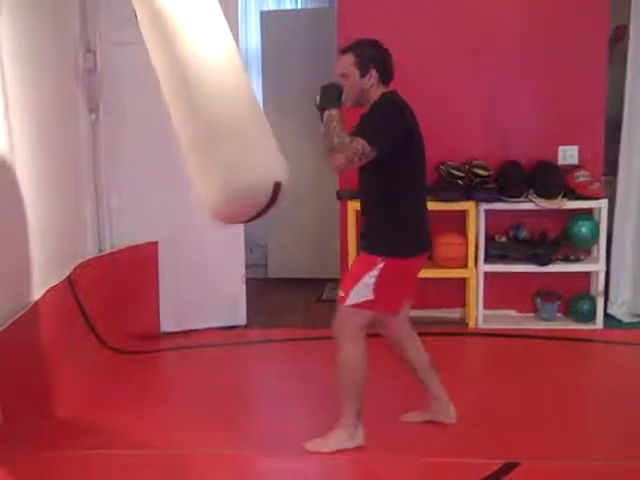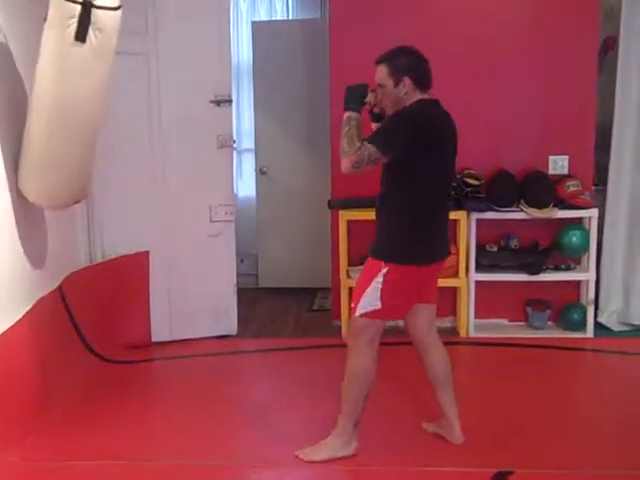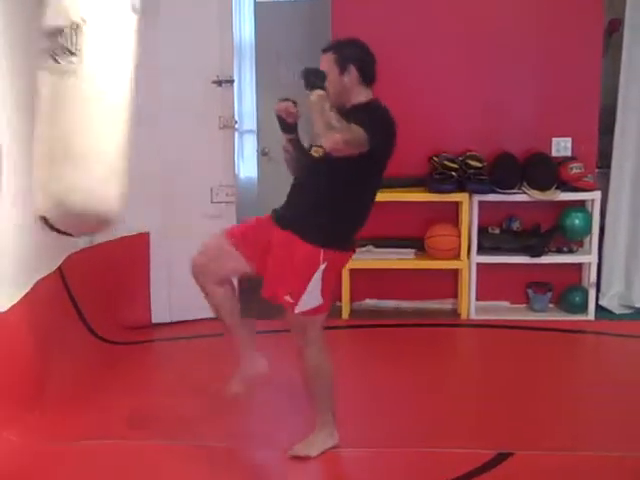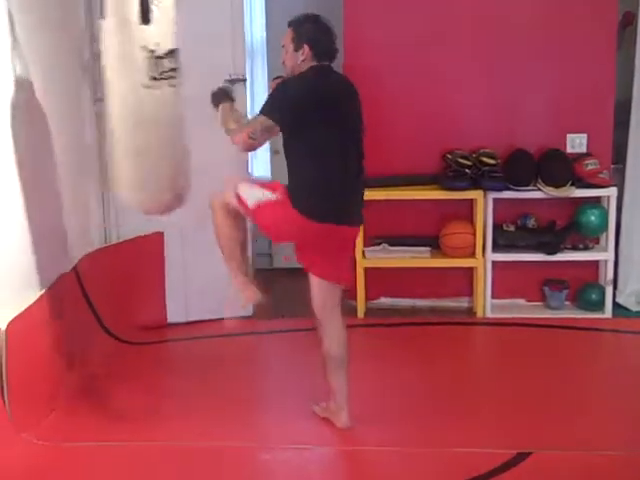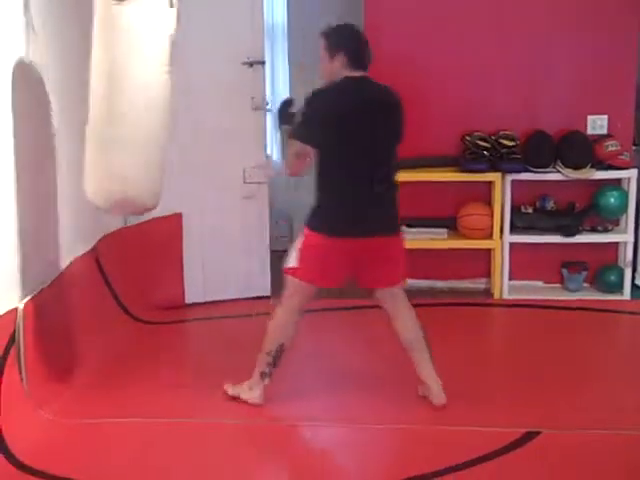
dt=1s
person 1, frame 1
left shoulder: (386, 112)
right shoulder: (387, 111)
left elbow: (343, 158)
right elbow: (353, 157)
left wrist: (329, 111)
right wrist: (334, 114)
left hip: (391, 244)
right hip: (400, 239)
left knee: (347, 328)
right knee: (394, 326)
left ankle: (349, 428)
right ankle: (440, 404)
person 1, frame 2
left shoulder: (411, 119)
right shoulder: (437, 119)
left elbow: (351, 163)
left wrist: (351, 112)
right wrist: (379, 121)
left hip: (400, 251)
right hip: (426, 247)
left knee: (362, 337)
right knee: (425, 334)
left ankle: (343, 437)
right ankle: (451, 423)
person 1, frame 3
left shoulder: (376, 120)
right shoulder: (338, 118)
left elbow: (336, 143)
left wrist: (318, 95)
right wrist: (290, 128)
left hip: (320, 242)
right hip: (285, 224)
left knee: (306, 333)
right knee: (206, 265)
left ankle: (325, 430)
right ankle: (250, 359)
person 1, frame 4
left shoulder: (295, 87)
right shoulder: (344, 87)
left elbow: (246, 139)
left wrist: (224, 105)
left hip: (304, 209)
right hip: (344, 218)
left knee: (224, 202)
right knee: (329, 312)
left ankle: (245, 286)
right ankle: (339, 408)
person 1, frame 5
left shoulder: (324, 100)
right shoulder: (390, 101)
left elbow: (296, 166)
left wrist: (289, 125)
left hip: (333, 225)
right hip: (383, 224)
left knee: (292, 302)
right knee: (396, 301)
left ankle: (257, 384)
right ankle: (433, 385)
